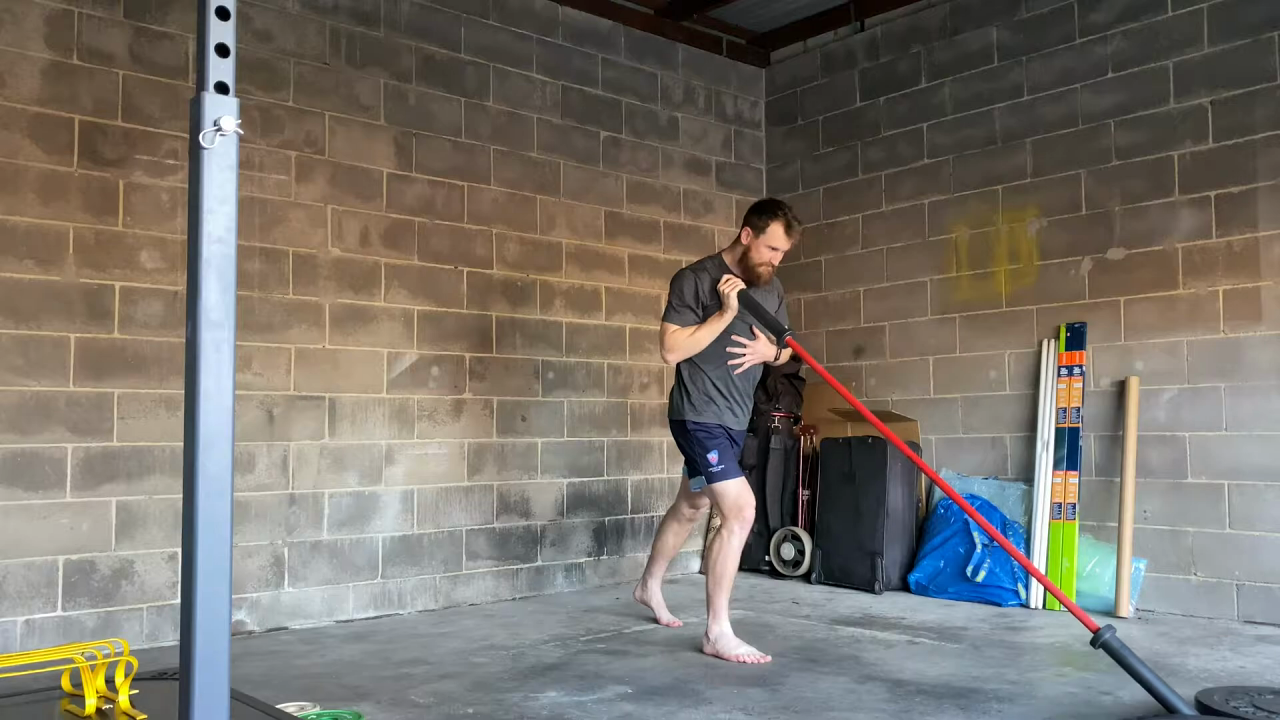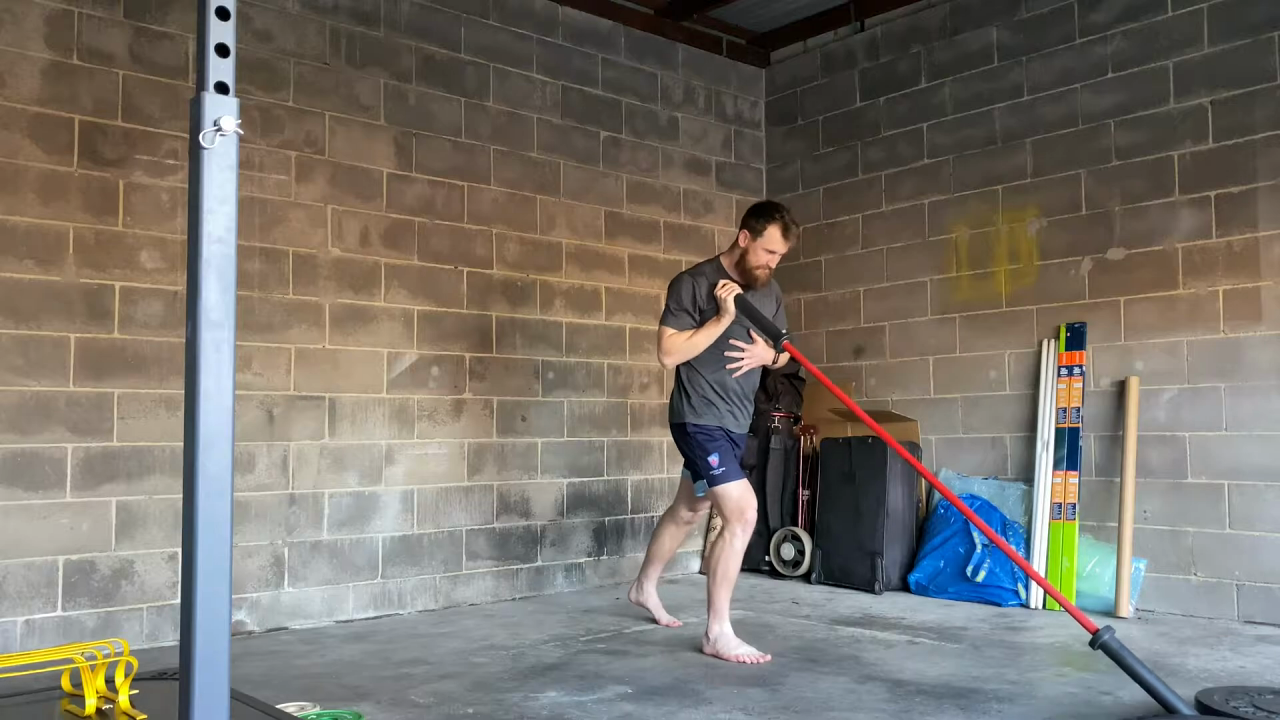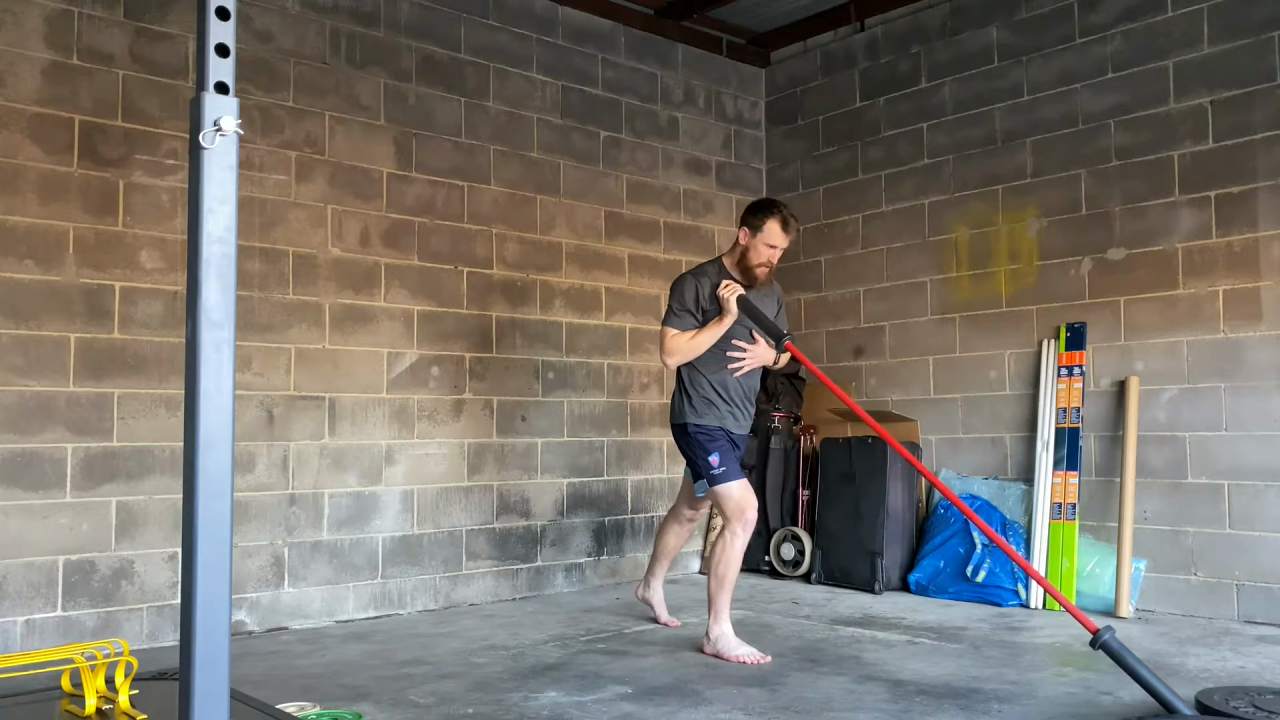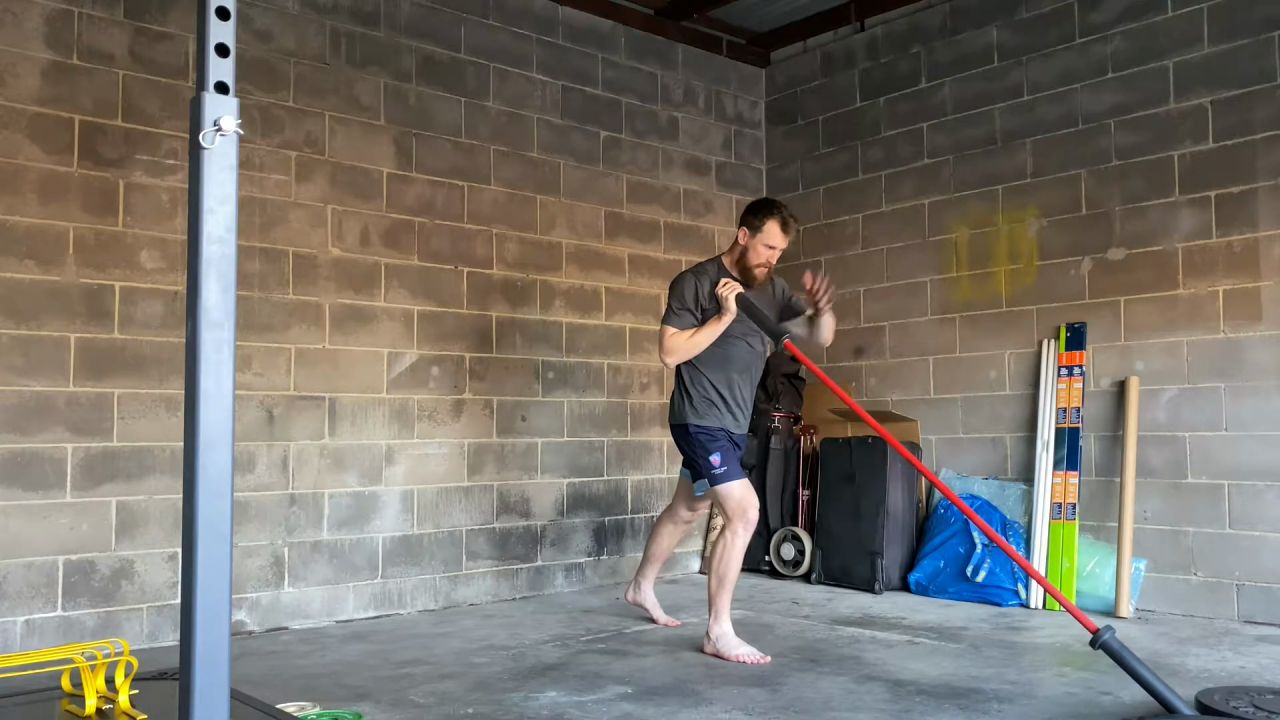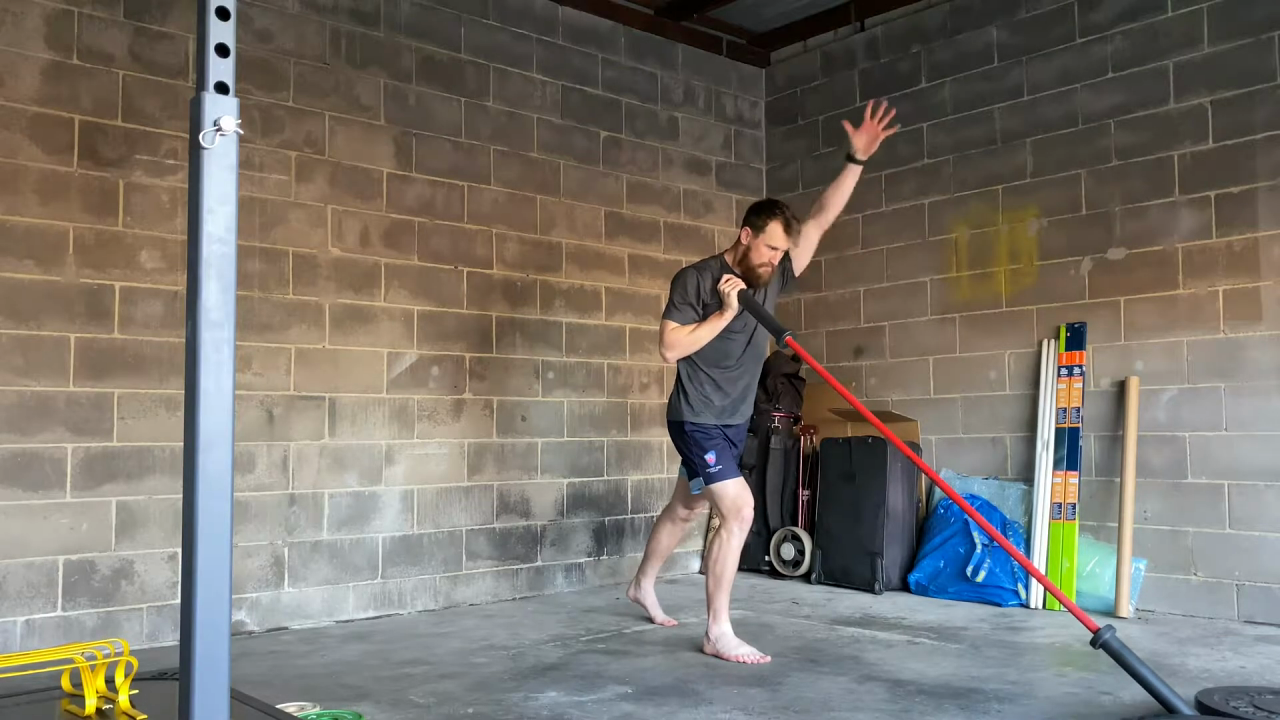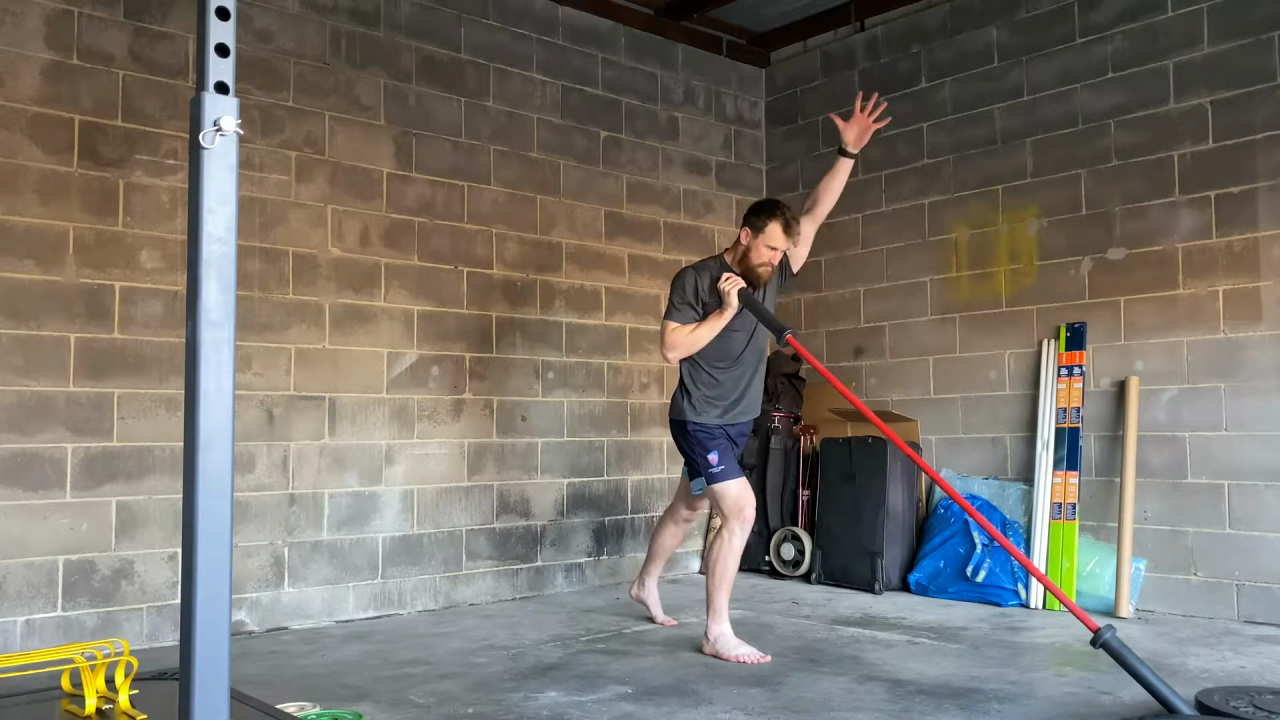
dt=0.5s
person 1, frame 1
left shoulder: (770, 287)
right shoulder: (695, 279)
left elbow: (785, 348)
right elbow: (671, 349)
left wrist: (771, 351)
right wrist: (725, 312)
left hip: (733, 417)
right hip: (699, 416)
left knee: (690, 507)
right knee: (740, 511)
left ankle: (650, 585)
right ankle: (717, 632)
person 1, frame 2
left shoulder: (768, 290)
right shoulder: (693, 282)
left elbow: (784, 350)
right elbow: (669, 352)
left wrist: (769, 354)
right wrist: (722, 317)
left hip: (736, 420)
right hip: (700, 418)
left knee: (689, 509)
right knee: (743, 513)
left ankle: (645, 586)
right ankle: (718, 633)
person 1, frame 3
left shoulder: (770, 289)
right shoulder: (695, 283)
left elbow: (785, 350)
right elbow: (671, 353)
left wrist: (771, 354)
right wrist: (725, 317)
left hip: (736, 422)
right hip: (701, 419)
left knee: (690, 509)
right knee: (743, 513)
left ankle: (651, 584)
right ankle: (718, 633)
person 1, frame 4
left shoulder: (773, 289)
right shoulder: (695, 282)
left elbow: (819, 336)
right elbow: (669, 351)
left wrist: (820, 309)
right wrist: (722, 316)
left hip: (734, 425)
right hip: (701, 422)
left knee: (686, 509)
right knee: (744, 511)
left ankle: (641, 587)
right ankle: (718, 633)
person 1, frame 5
left shoulder: (774, 275)
right shoulder: (695, 279)
left elbow: (823, 217)
right elbow: (671, 348)
left wrist: (857, 158)
right wrist: (725, 313)
left hip: (733, 421)
right hip: (698, 420)
left knee: (684, 508)
right knee: (739, 510)
left ankle: (643, 585)
right ankle: (718, 633)
person 1, frame 6
left shoulder: (771, 273)
right shoulder: (696, 278)
left elbow: (816, 213)
right elbow: (672, 348)
left wrist: (849, 151)
right wrist: (724, 310)
left hip: (737, 420)
right hip: (700, 420)
left knee: (687, 507)
right knee: (741, 512)
left ankle: (645, 584)
right ankle: (717, 633)
